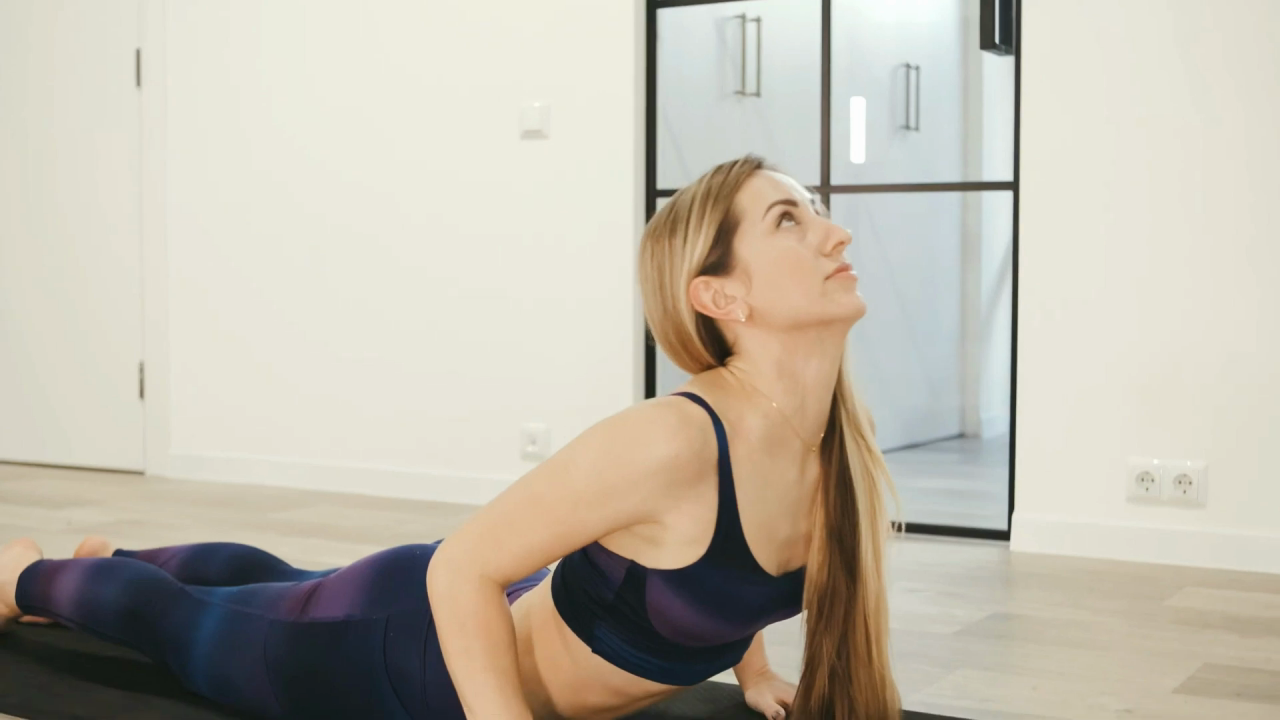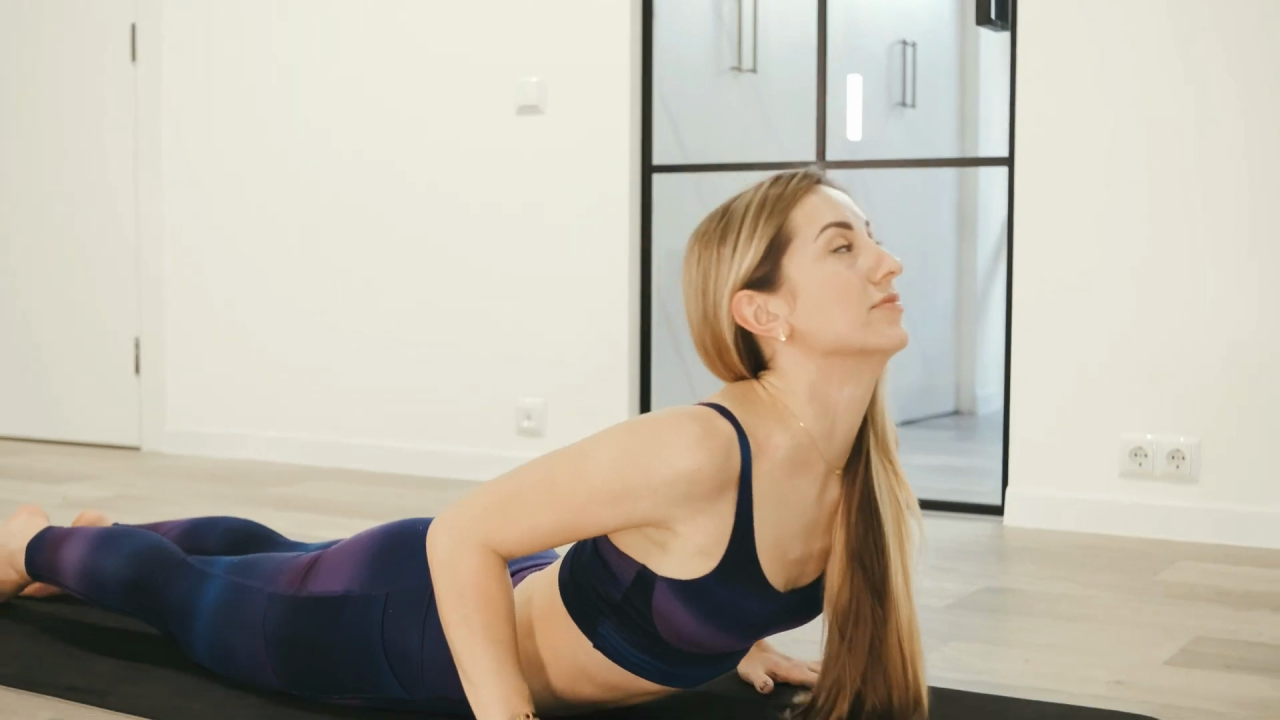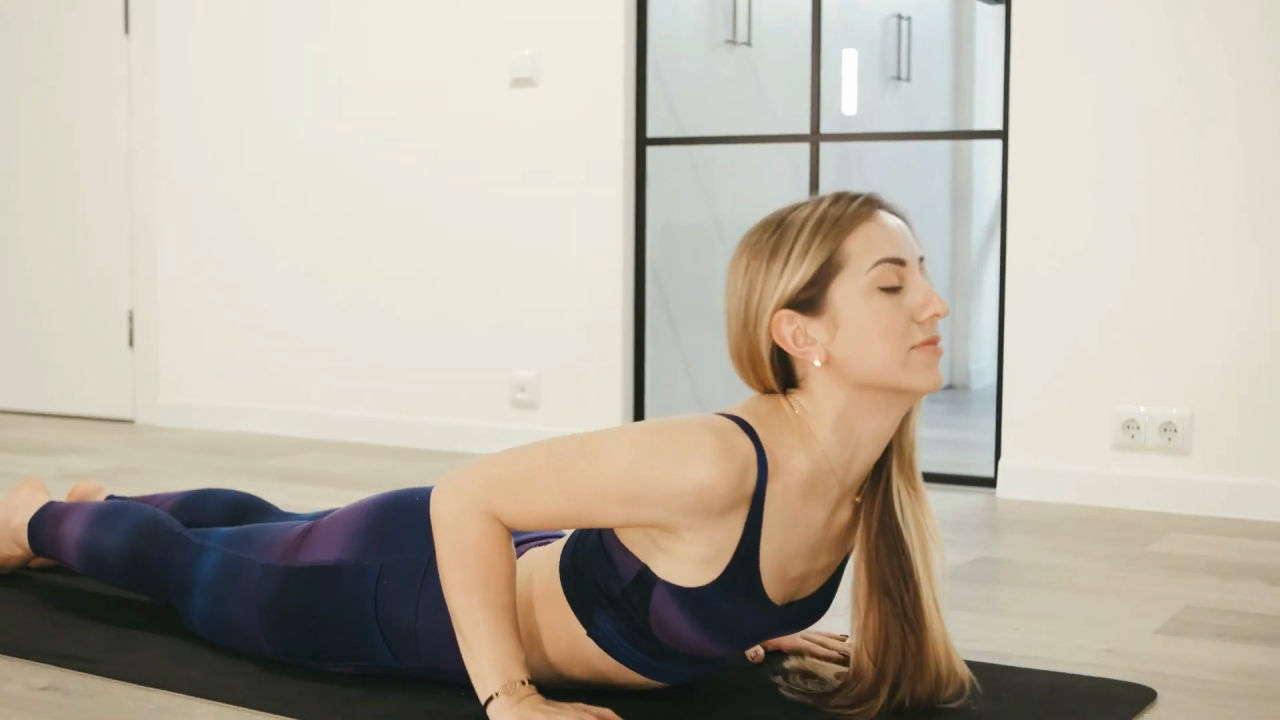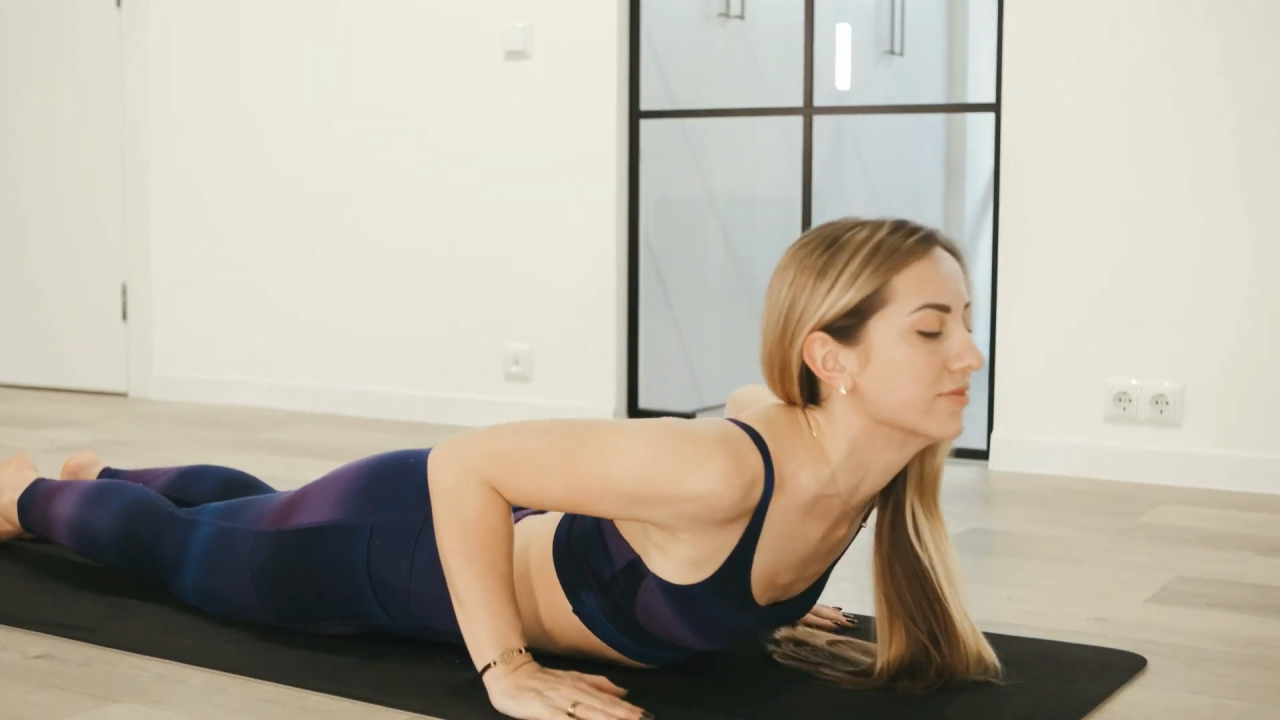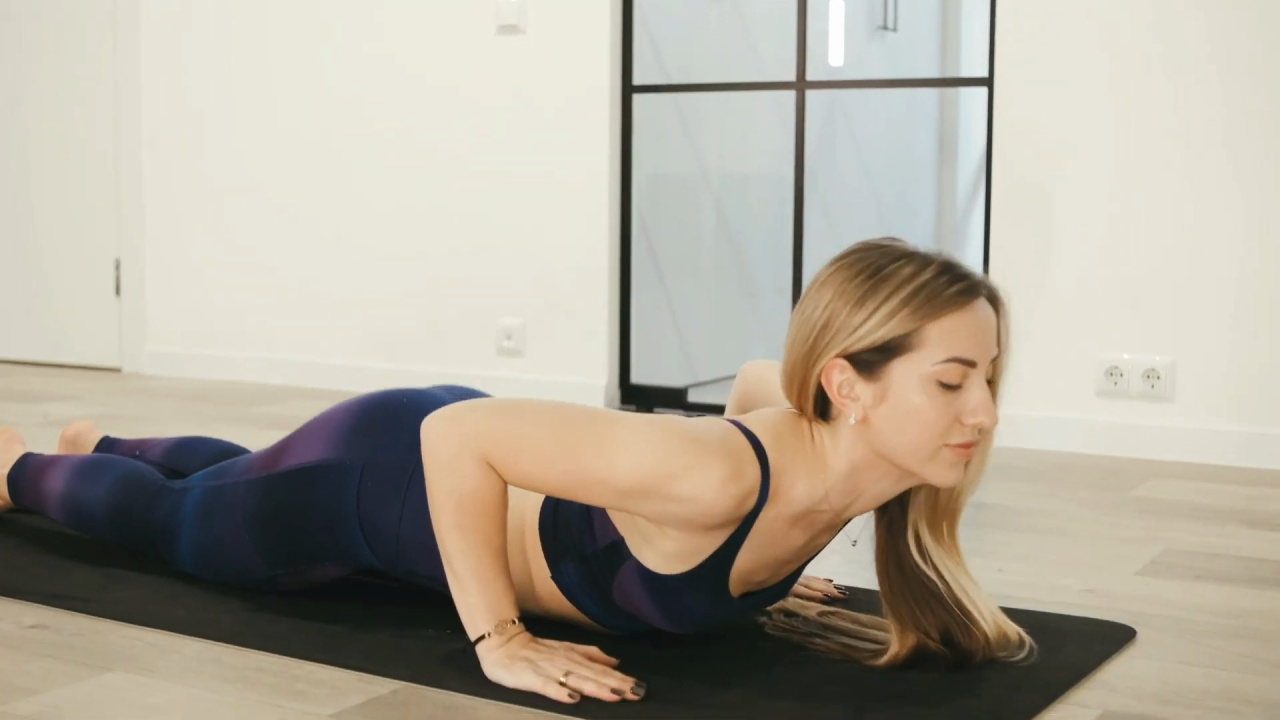
dt=0.2s
person 1, frame 1
left shoulder: (834, 441)
right shoulder: (668, 442)
right elbow: (463, 572)
left hip: (520, 615)
right hip: (407, 647)
left knee: (282, 585)
right knee: (188, 629)
left ankle: (114, 559)
person 1, frame 2
left shoulder: (853, 448)
right shoulder: (694, 452)
right elbow: (463, 536)
left wrist: (753, 645)
left hip: (522, 596)
right hip: (408, 621)
left knee: (283, 561)
right knee: (189, 598)
left ankle: (109, 531)
person 1, frame 3
left shoulder: (863, 456)
right shoulder: (709, 465)
right elbow: (467, 497)
left wrist: (762, 615)
left hip: (522, 577)
right hip: (405, 592)
left knee: (276, 533)
right knee: (189, 574)
left ankle: (110, 500)
person 1, frame 4
left shoulder: (871, 452)
right shoulder: (718, 473)
right elbow: (464, 464)
left wrist: (767, 602)
left hip: (522, 548)
right hip: (400, 543)
left knee: (262, 510)
right knee: (181, 552)
left ankle: (109, 472)
person 1, frame 5
left shoulder: (861, 452)
right shoulder: (714, 477)
left elbow: (758, 377)
right elbow: (460, 438)
left wrist: (759, 574)
right wrist: (501, 640)
left hip: (482, 487)
right hip: (388, 475)
left knee: (240, 480)
right knee: (173, 524)
left ankle: (100, 442)
